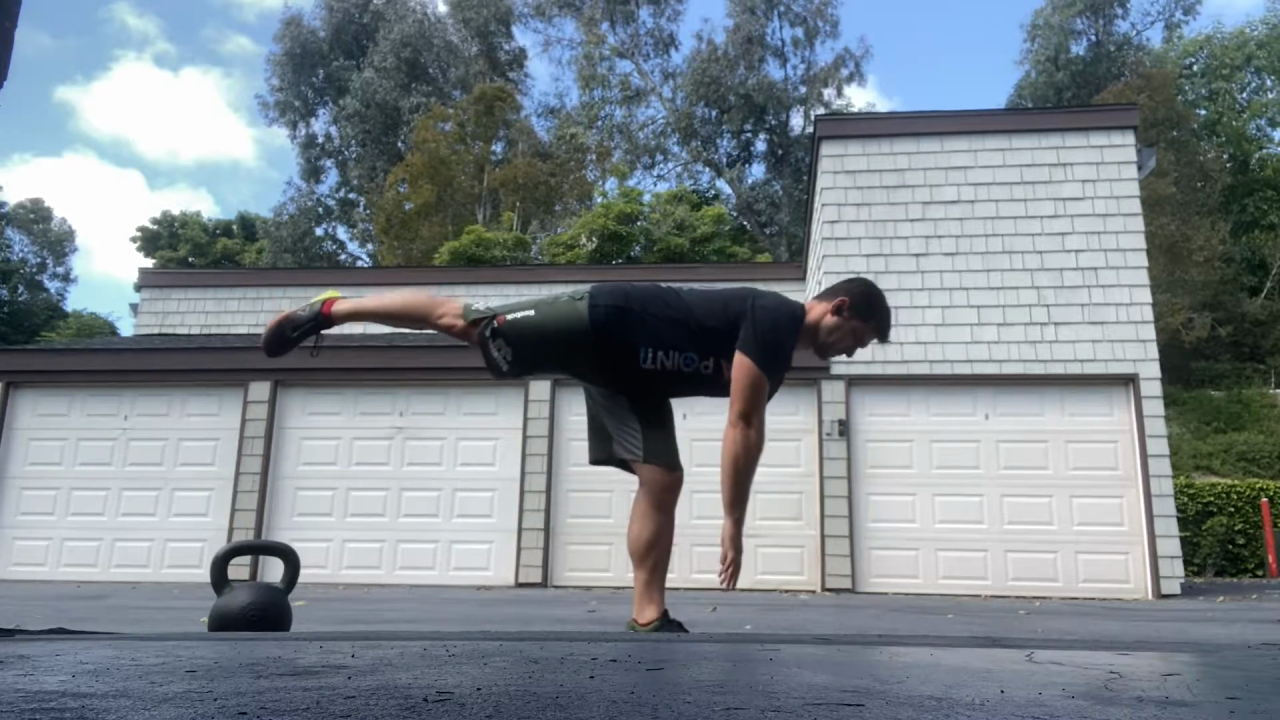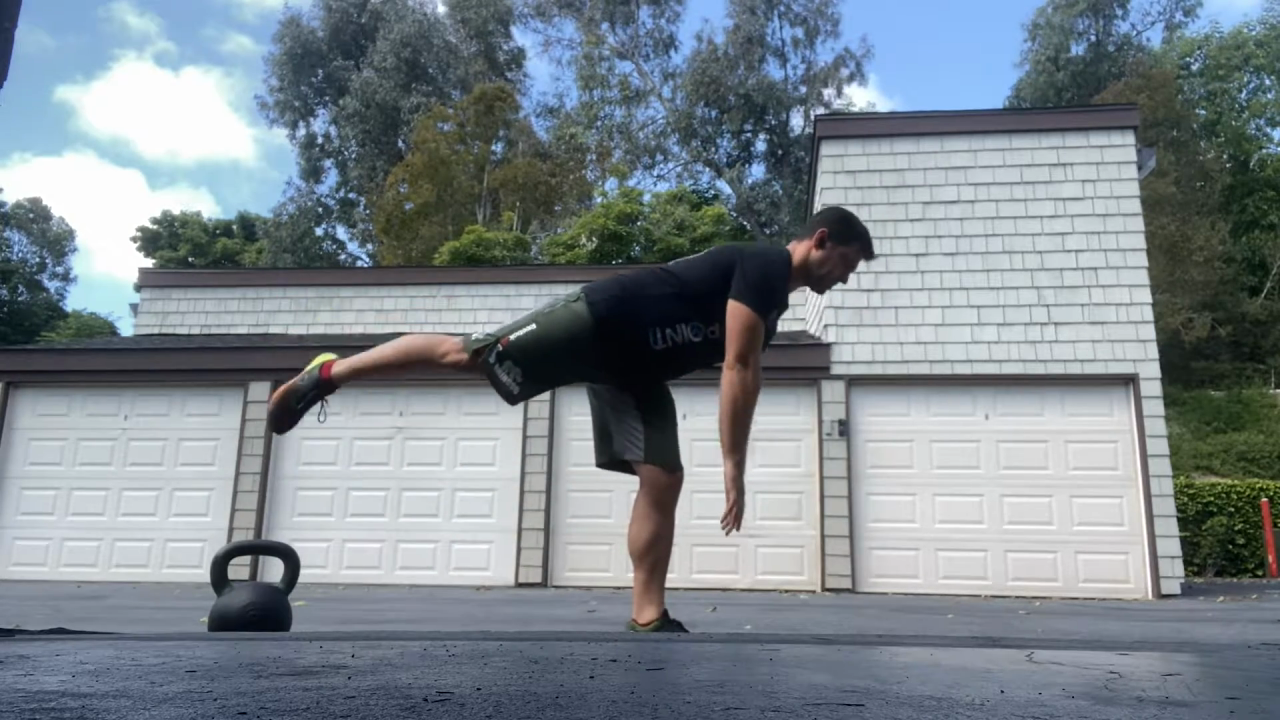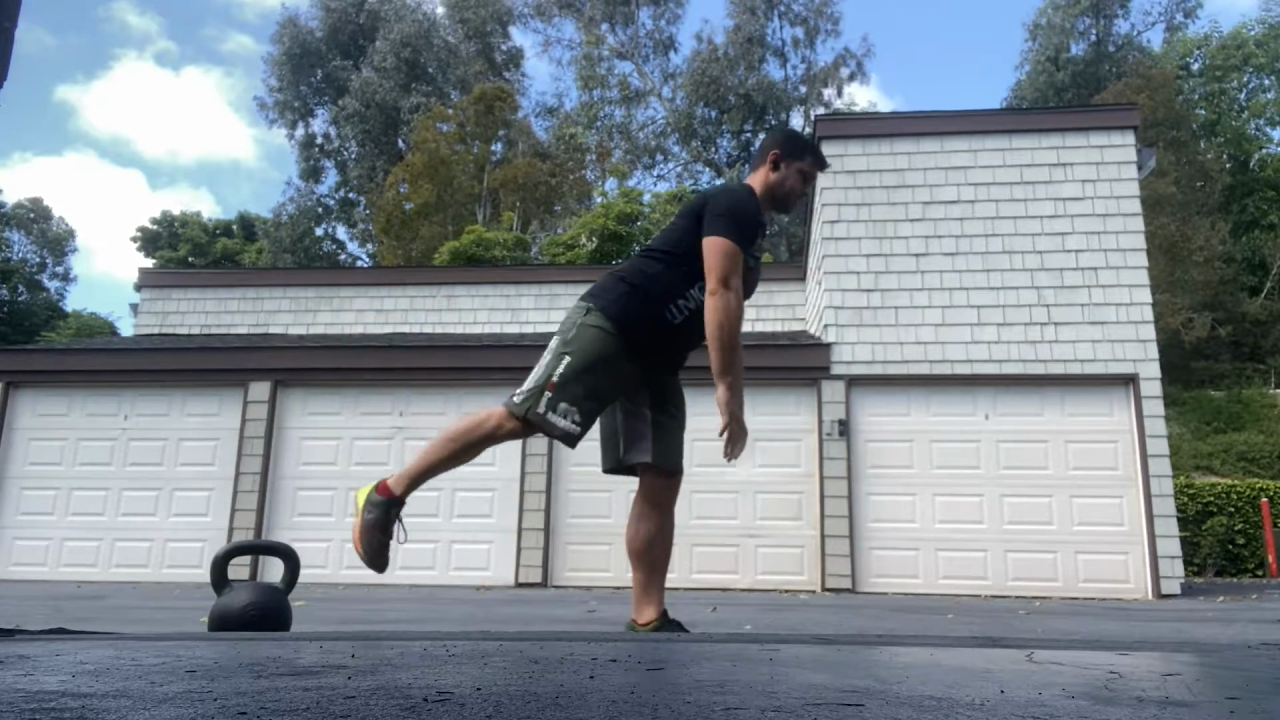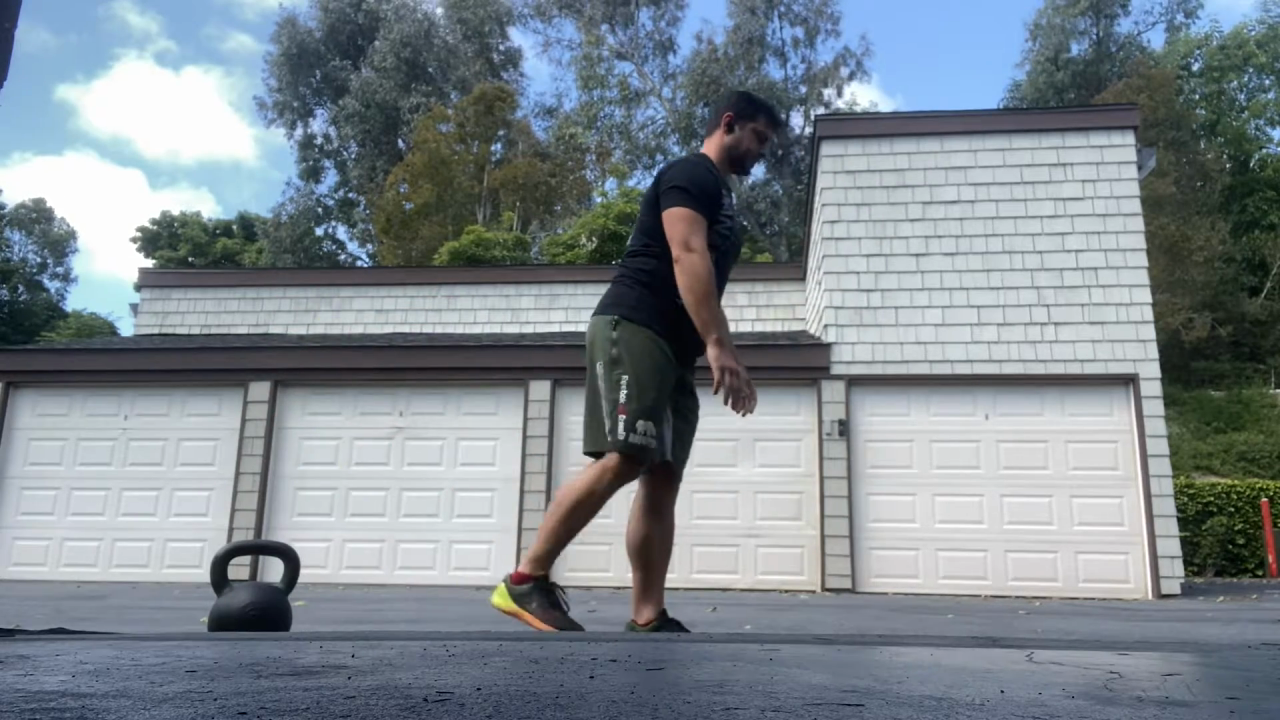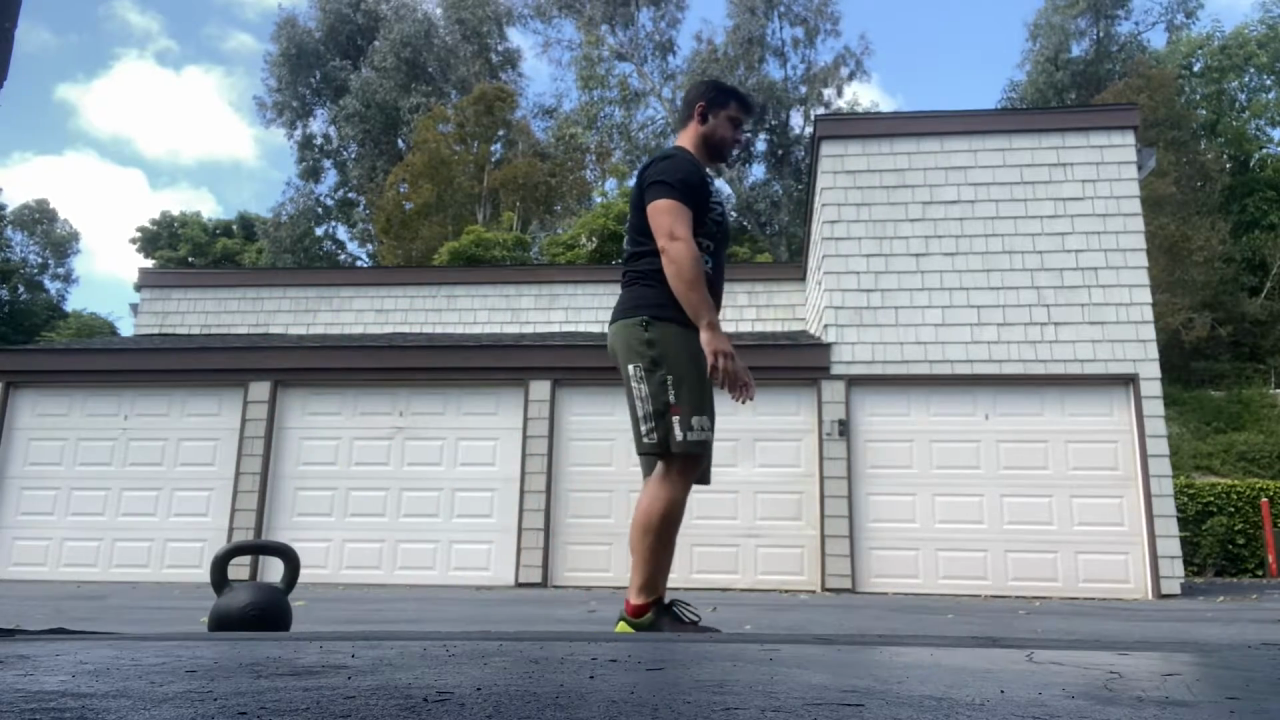
dt=0.3s
person 1, frame 1
left shoulder: (775, 352)
right shoulder: (775, 319)
left elbow: (747, 431)
right elbow: (741, 427)
left wrist: (734, 522)
right wrist: (733, 523)
left hip: (627, 371)
right hip: (597, 324)
left knee: (662, 481)
right knee: (459, 320)
left ankle: (648, 615)
right ankle: (330, 309)
person 1, frame 2
left shoulder: (772, 292)
right shoulder: (765, 263)
left elbow: (742, 374)
right elbow: (738, 370)
left wrist: (735, 466)
right wrist: (734, 467)
left hip: (636, 366)
right hip: (598, 324)
left knee: (663, 482)
right knee: (463, 354)
left ankle: (648, 616)
right ankle: (330, 374)
person 1, frame 3
left shoulder: (748, 224)
right shoulder: (735, 204)
left elbow: (724, 309)
right elbow: (721, 295)
left wrist: (729, 394)
right wrist: (728, 390)
left hip: (654, 357)
right hip: (609, 323)
left knee: (661, 480)
right knee: (515, 419)
left ankle: (648, 616)
right ankle: (390, 492)
person 1, frame 4
left shoulder: (718, 191)
right shoulder: (689, 176)
left elbow: (707, 279)
right elbow: (690, 259)
left wrist: (722, 362)
right wrist: (719, 347)
left hip: (672, 343)
right hip: (633, 326)
left knee: (662, 479)
right knee: (622, 459)
left ankle: (648, 615)
right ankle: (526, 581)
person 1, frame 5
left shoulder: (700, 183)
right shoulder: (671, 168)
right elbow: (675, 247)
left wrist: (722, 352)
right wrist: (711, 331)
left hip: (679, 336)
right hip: (655, 326)
left knee: (674, 471)
right knee: (677, 464)
left ankle: (653, 608)
right ankle: (640, 608)
